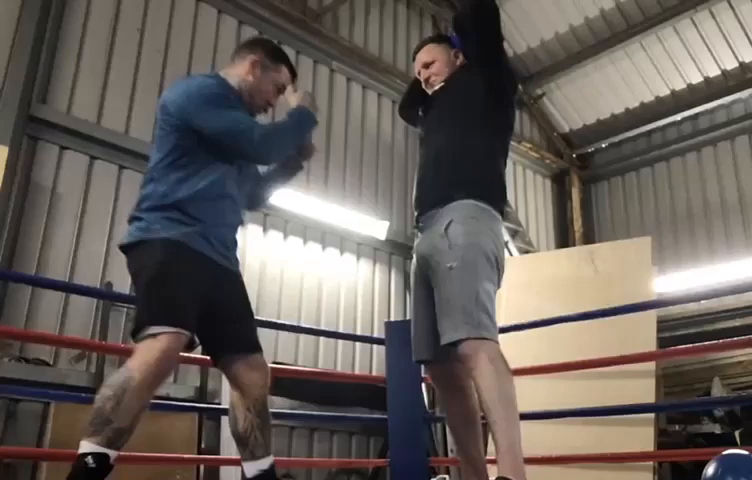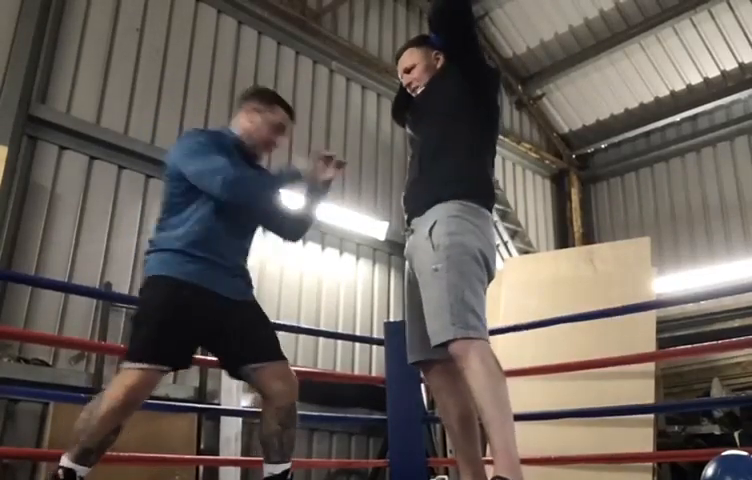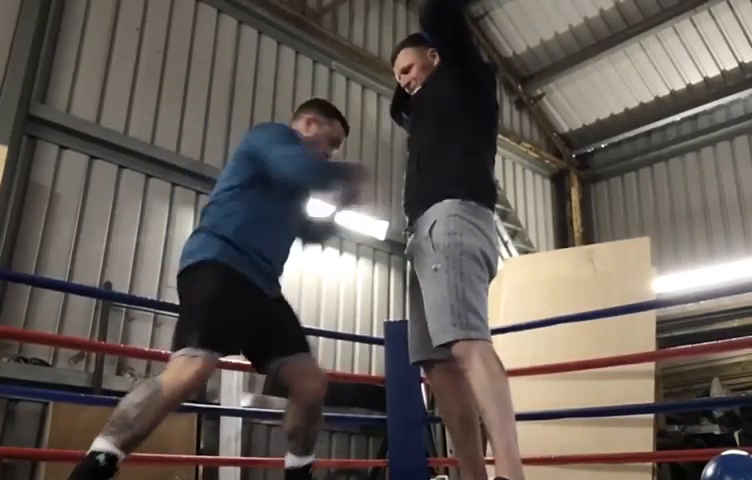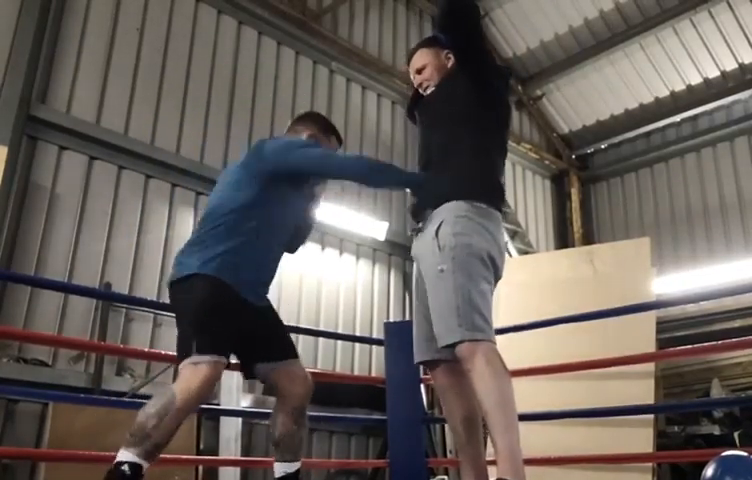
dt=1s
person 1, frame 1
left shoulder: (486, 79)
right shoulder: (438, 108)
right elbow: (405, 107)
left wrist: (444, 46)
right wrist: (426, 83)
left hip: (464, 220)
right hip: (431, 232)
left knee: (474, 342)
right knee: (441, 361)
person 1, frame 2
left shoulder: (469, 80)
right shoulder: (427, 110)
right elbow: (397, 111)
left wrist: (429, 47)
right wrist: (411, 87)
left hip: (453, 219)
right hip: (425, 231)
left knee: (464, 341)
right knee: (437, 363)
person 1, frame 3
left shoulder: (466, 76)
right shoulder: (428, 105)
right elbow: (397, 109)
right wrist: (409, 87)
left hip: (454, 218)
right hip: (426, 231)
left knee: (466, 342)
right knee: (438, 362)
person 1, frame 4
left shoulder: (479, 79)
right shoulder: (438, 106)
right elbow: (413, 110)
right wrist: (423, 87)
left hip: (460, 220)
right hip: (435, 229)
left knee: (471, 343)
right knee: (443, 362)
person 2, frame 1
left shoulder: (230, 122)
right shoulder: (199, 90)
left elbow: (251, 193)
right elbow: (262, 145)
left wrist: (291, 161)
right wrist: (302, 116)
left hip: (215, 258)
right hip: (168, 241)
left knee: (254, 379)
right knee: (161, 349)
person 2, frame 2
left shoulder: (254, 175)
right shoulder: (194, 143)
left elbow: (291, 229)
right elbow: (226, 184)
left wrist: (318, 188)
right wrist: (295, 177)
left hip: (230, 291)
right hip: (175, 281)
left knee: (281, 385)
right knee: (131, 385)
person 2, frame 3
left shoulder: (290, 178)
right shoulder: (271, 136)
left elbow: (313, 232)
right elbow: (307, 172)
left wrist: (343, 202)
right wrist: (348, 173)
left hip: (258, 286)
right hip: (216, 269)
left knee: (309, 382)
right knee: (190, 372)
person 2, frame 4
left shoulder: (292, 178)
right shoulder: (278, 152)
left elbow: (284, 242)
right elbow: (350, 167)
left wrist: (308, 208)
right wrist: (417, 180)
left hip: (244, 292)
right hip: (207, 278)
left knee: (296, 386)
right knee: (199, 380)
